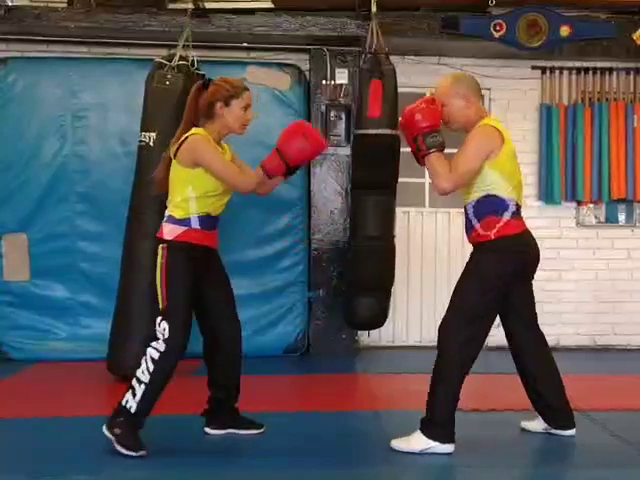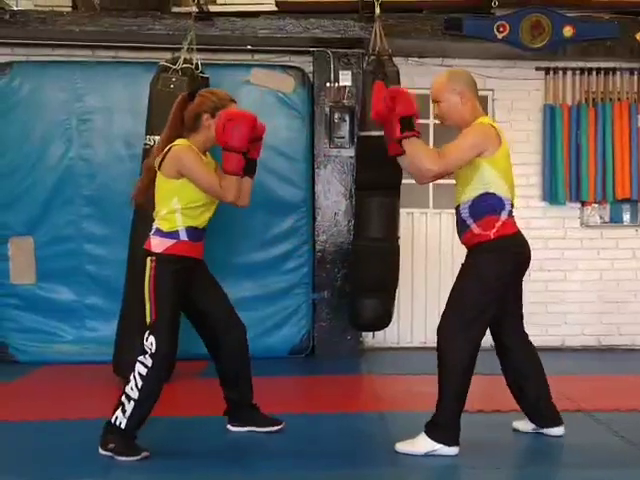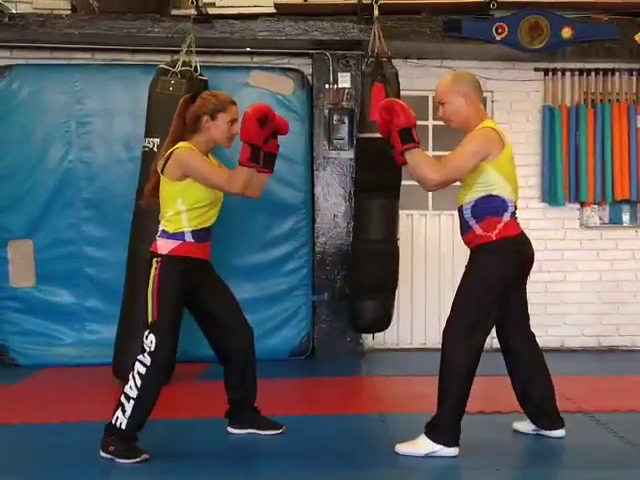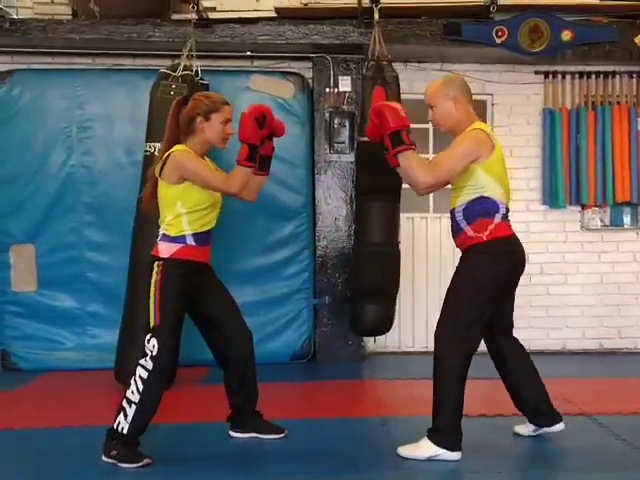
dt=0.4s
person 1, frame 1
left shoulder: (485, 133)
right shoulder: (488, 134)
left elbow: (446, 184)
right elbow: (450, 181)
left wrist: (431, 138)
right wrist: (423, 145)
left hip: (499, 250)
right hip: (514, 248)
left knee: (456, 334)
right knee: (525, 332)
left ankle: (436, 432)
right ankle: (558, 418)
person 1, frame 2
left shoulder: (481, 131)
right shoulder: (473, 135)
left elbow: (432, 166)
right elbow: (422, 173)
left wrist: (407, 126)
right wrist: (397, 137)
left hip: (494, 251)
right hip: (501, 250)
left knee: (455, 335)
right knee: (509, 333)
left ankle: (442, 435)
right ankle: (545, 417)
person 1, frame 3
left shoulder: (484, 136)
right shoulder: (479, 139)
left elbow: (436, 176)
right elbow: (431, 181)
left wrist: (406, 137)
right wrist: (402, 144)
left hip: (497, 252)
right hip: (506, 251)
left knee: (459, 337)
right knee: (516, 335)
left ankle: (442, 436)
right ankle: (547, 419)
person 1, frame 4
left shoulder: (474, 137)
right shoulder: (473, 140)
left elbow: (426, 179)
right elbow: (419, 178)
left wrist: (397, 138)
right wrist: (394, 147)
left hip: (488, 254)
right hip: (500, 252)
left knee: (451, 340)
right knee: (499, 336)
left ankle: (445, 440)
right ankle: (543, 415)
person 2, frame 1
left shoulder: (221, 147)
right shoulder: (196, 141)
left elbow: (260, 184)
right elbow: (245, 184)
left wrist: (291, 161)
right wrist: (284, 156)
left hip: (204, 250)
right hip: (177, 249)
left knee: (225, 332)
right knee: (172, 336)
left ankle: (221, 414)
right ankle: (123, 423)
person 2, frame 2
left shoulder: (205, 159)
right shoulder: (181, 153)
left elbow: (242, 198)
right elbow: (228, 195)
left wrist: (248, 153)
right wrist: (234, 150)
left hip: (192, 262)
right hip: (166, 262)
left knee: (232, 333)
right knee: (159, 350)
left ankle: (241, 411)
right ankle: (117, 434)
person 2, frame 3
left shoulder: (209, 160)
right shoulder: (183, 154)
left elbow: (254, 189)
right elbow: (235, 185)
left wrist: (269, 146)
right wrist: (252, 144)
left hip: (199, 263)
right hip: (171, 264)
left knee: (238, 334)
right knee: (158, 351)
left ankle: (242, 413)
right ankle: (117, 436)
person 2, frame 4
left shoulder: (204, 163)
right shoulder: (179, 157)
left elbow: (249, 193)
right elbow: (233, 185)
left wrist: (264, 149)
right wrist: (249, 144)
left hip: (199, 267)
right hip: (172, 268)
left knee: (238, 339)
right knee: (160, 355)
left ankle: (245, 418)
right ankle: (119, 441)
